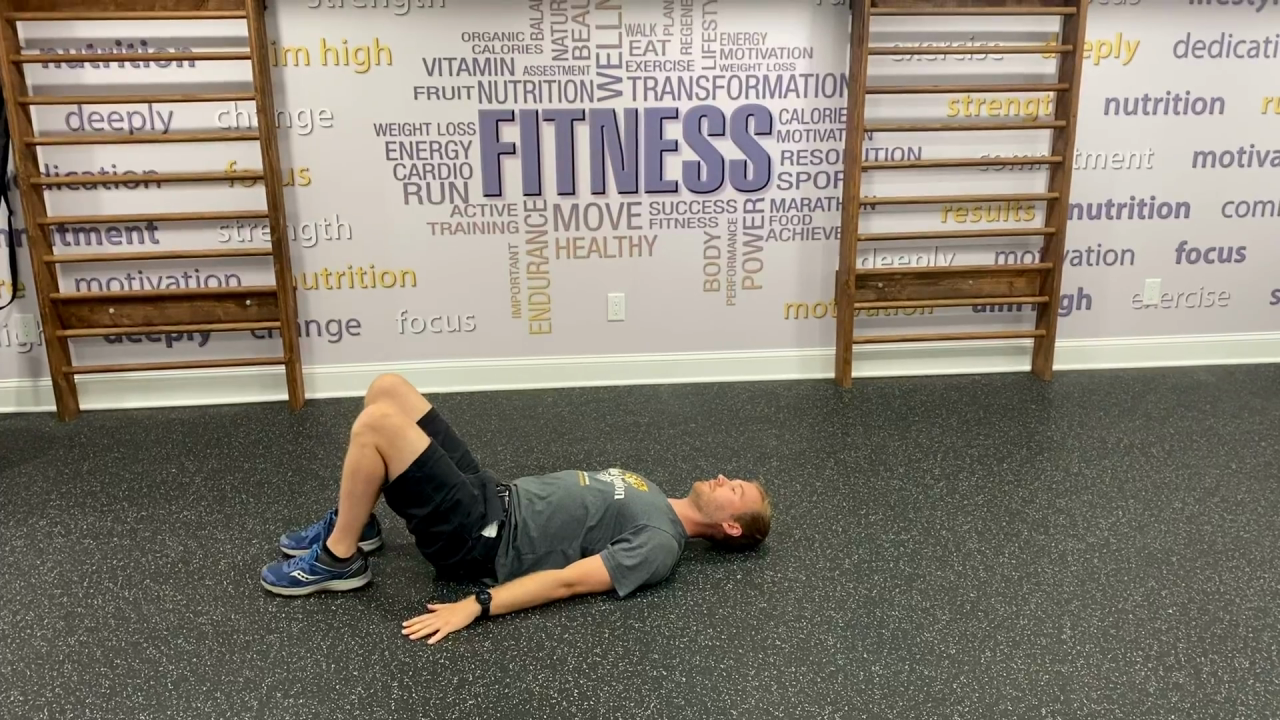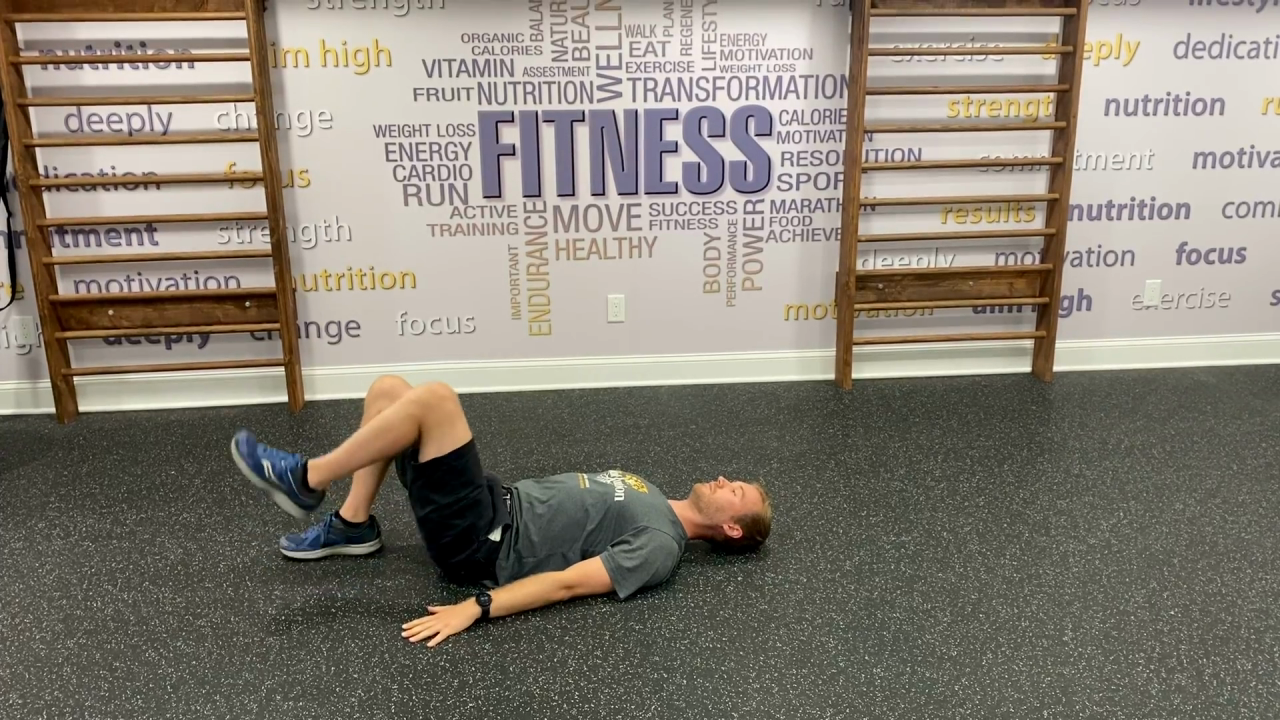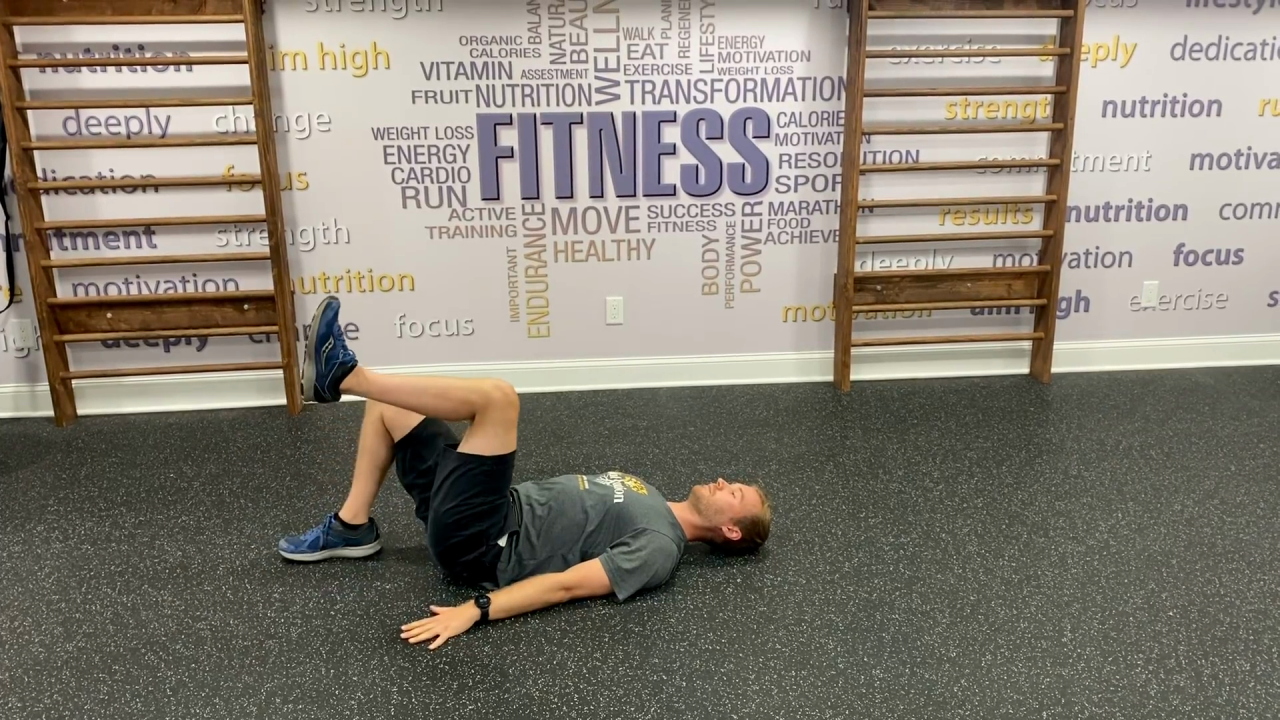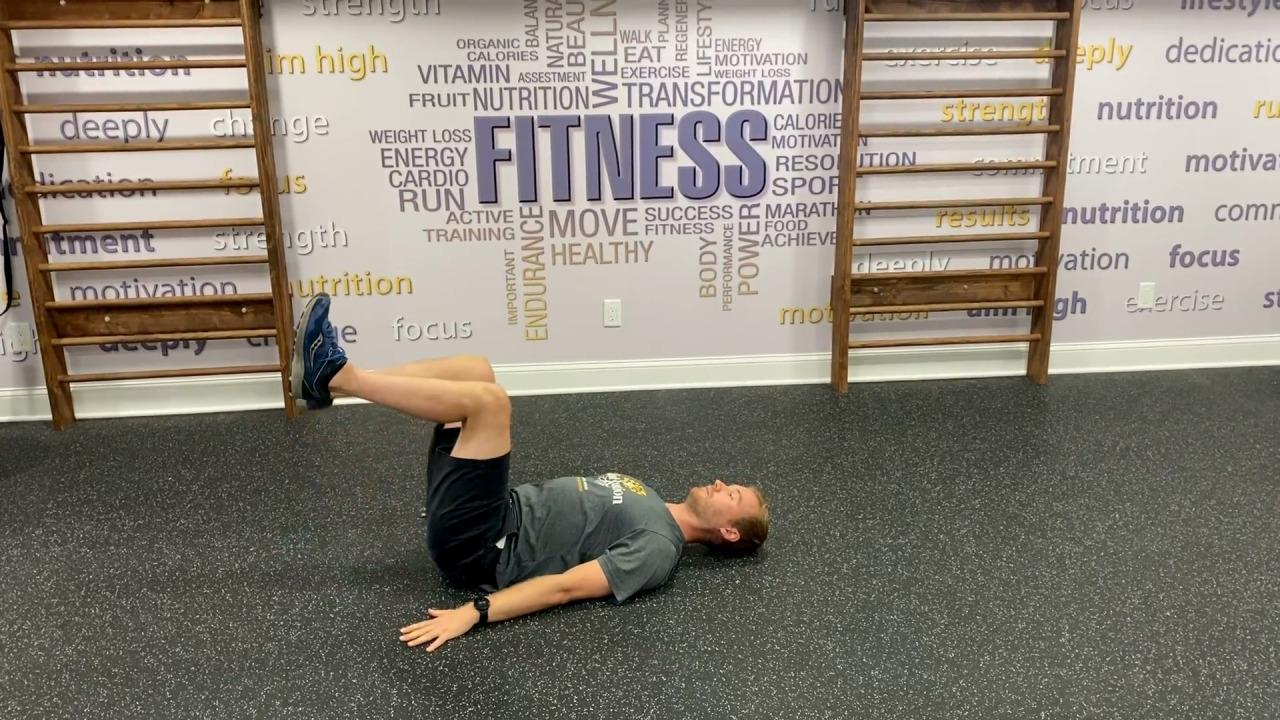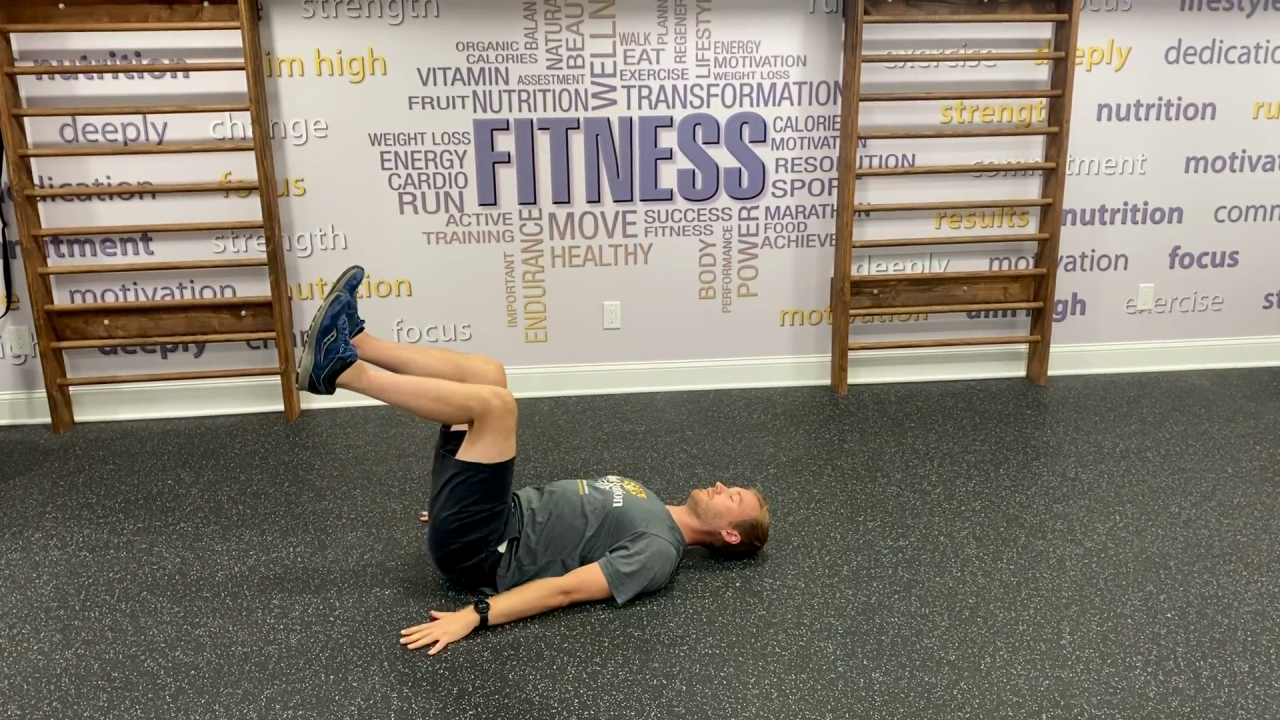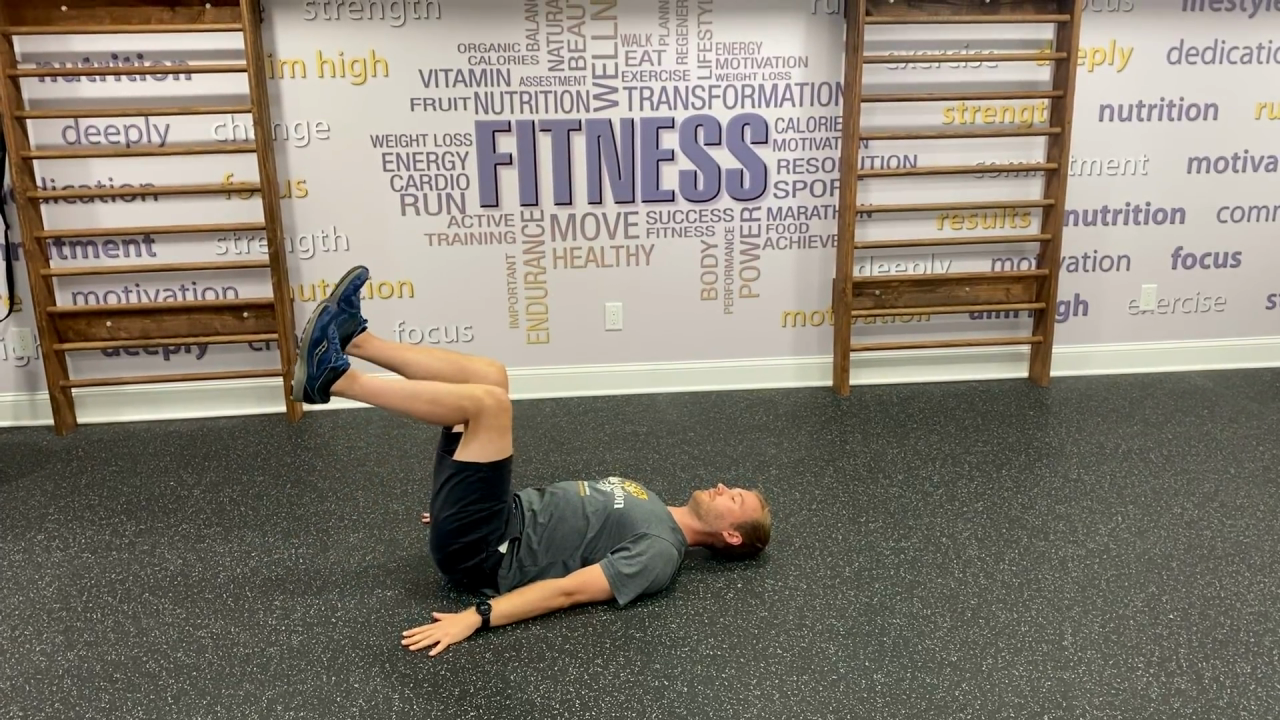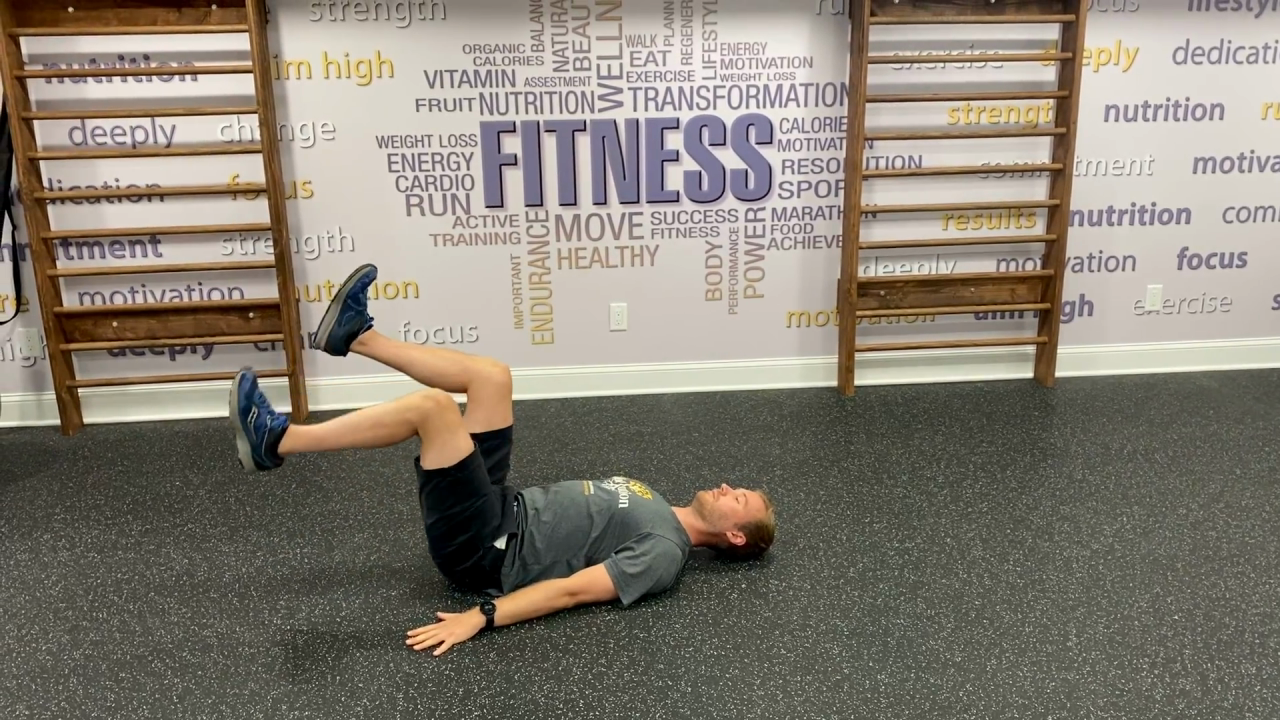
dt=0.7s
person 1, frame 1
left shoulder: (658, 544)
right shoulder: (648, 496)
left elbow: (568, 581)
left wrist: (475, 605)
left hip: (477, 540)
right hip: (492, 499)
left knee: (376, 425)
right knee: (388, 389)
left ankle: (338, 559)
right ankle: (354, 524)
person 1, frame 2
left shoulder: (658, 545)
right shoulder: (647, 498)
left elbow: (568, 582)
left wrist: (474, 607)
left hip: (478, 543)
right hip: (498, 502)
left knee: (435, 398)
right knee: (387, 389)
left ankle: (307, 480)
right ankle: (351, 524)
person 1, frame 3
left shoulder: (658, 546)
right shoulder: (645, 497)
left elbow: (567, 585)
left wrist: (475, 610)
left hip: (478, 546)
right hip: (503, 510)
left knee: (498, 396)
right knee: (385, 401)
left ankle: (342, 377)
right ankle: (351, 527)
person 1, frame 4
left shoulder: (657, 548)
right shoulder: (643, 502)
left elbow: (567, 587)
left wrist: (474, 613)
right wrist: (458, 501)
left hip: (476, 549)
right hip: (504, 513)
left knee: (489, 400)
right knee: (473, 370)
left ankle: (334, 375)
right ankle: (330, 383)
person 1, frame 5
left shoulder: (657, 551)
right shoulder: (644, 502)
left elbow: (567, 589)
left wrist: (474, 616)
right wrist: (456, 507)
left hip: (478, 551)
right hip: (495, 519)
left knee: (496, 403)
right knee: (488, 374)
left ankle: (339, 370)
right ankle: (353, 342)
person 1, frame 6
left shoulder: (659, 552)
right shoulder: (644, 504)
left elbow: (568, 590)
left wrist: (476, 618)
right wrist: (461, 507)
left hip: (478, 552)
right hip: (503, 518)
left knee: (489, 401)
right knee: (489, 376)
left ankle: (335, 379)
right ankle: (354, 338)
person 1, frame 7
left shoulder: (662, 553)
right shoulder: (651, 506)
left elbow: (573, 589)
left wrist: (479, 617)
right wrist: (450, 498)
left hip: (482, 550)
right hip: (502, 513)
left knee: (432, 406)
right knee: (491, 375)
left ankle: (278, 441)
right ankle: (356, 336)
